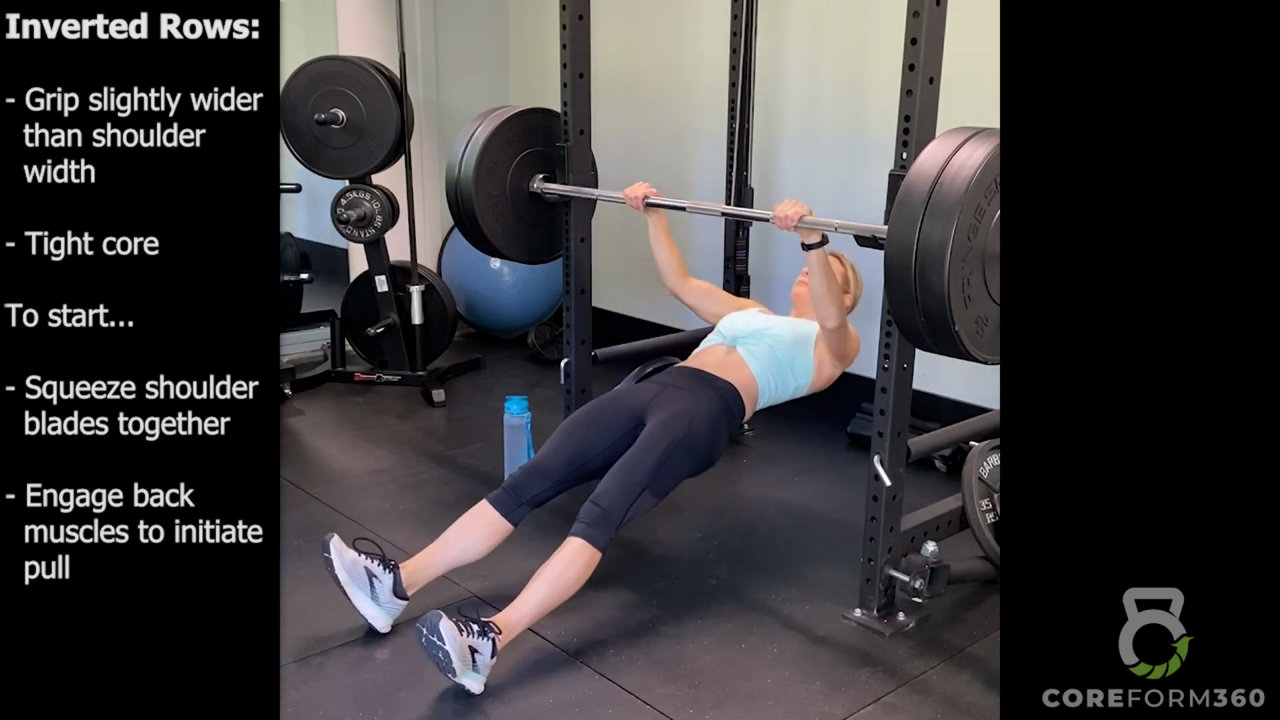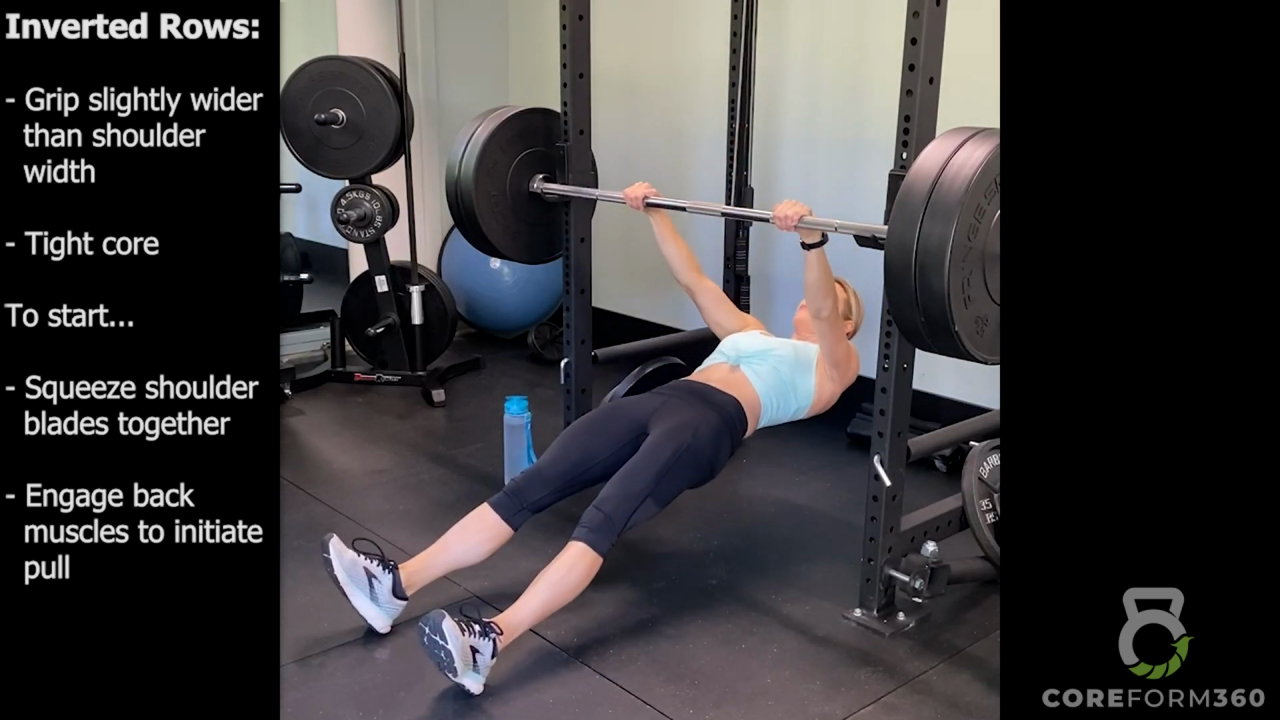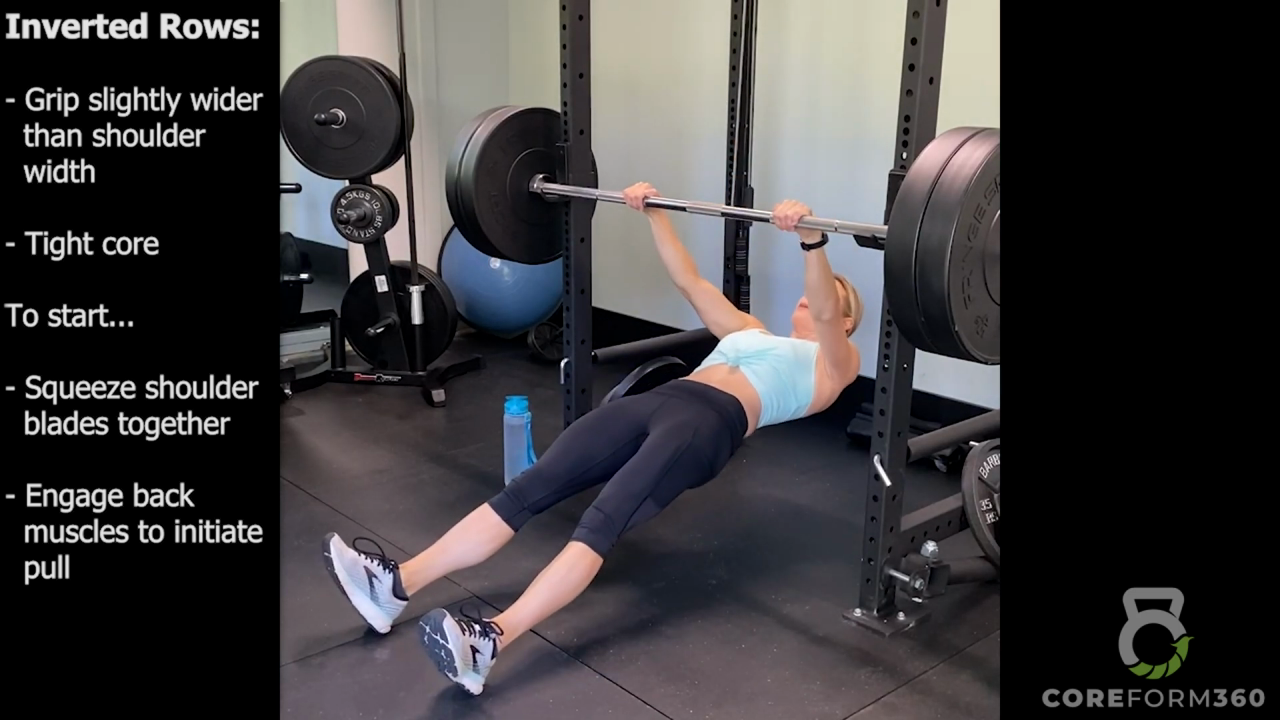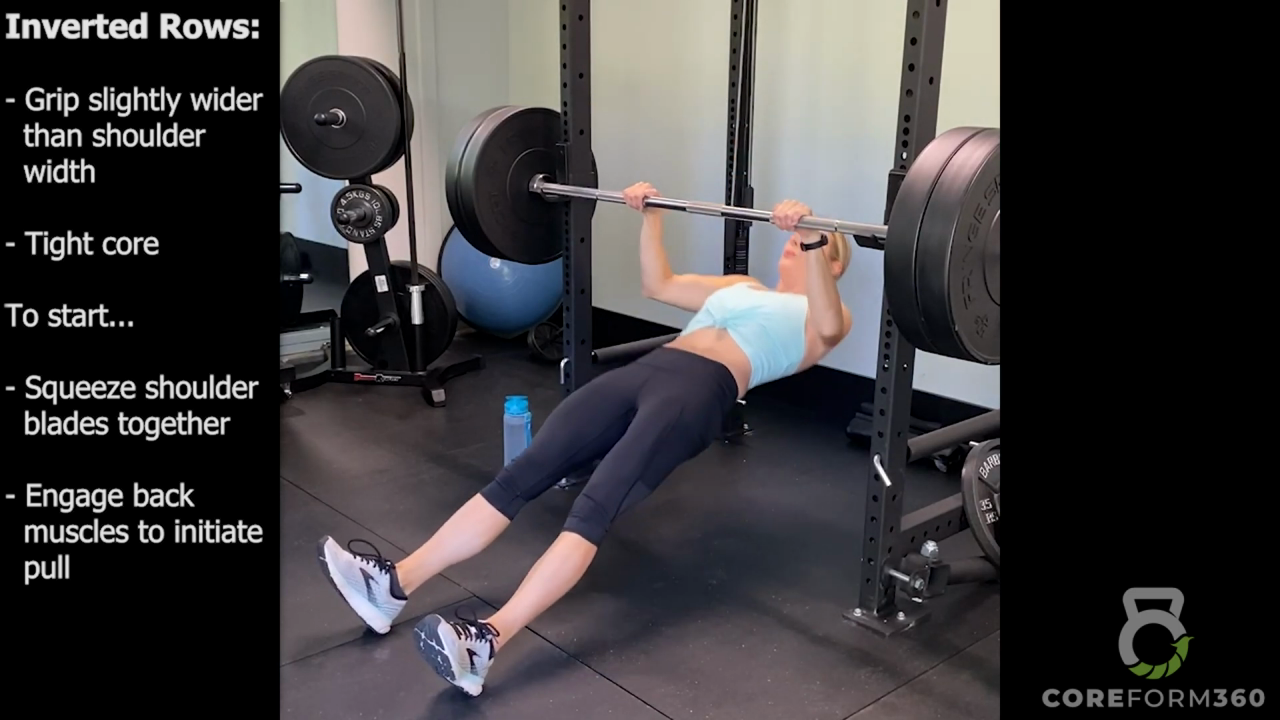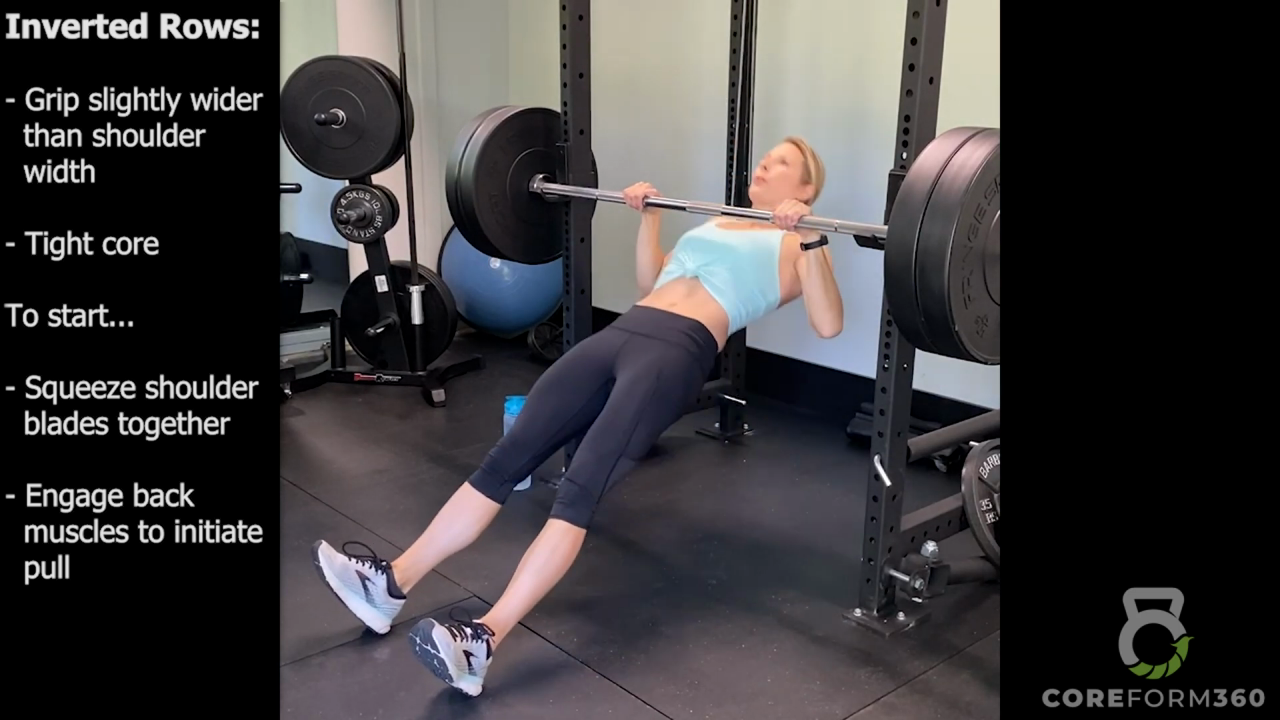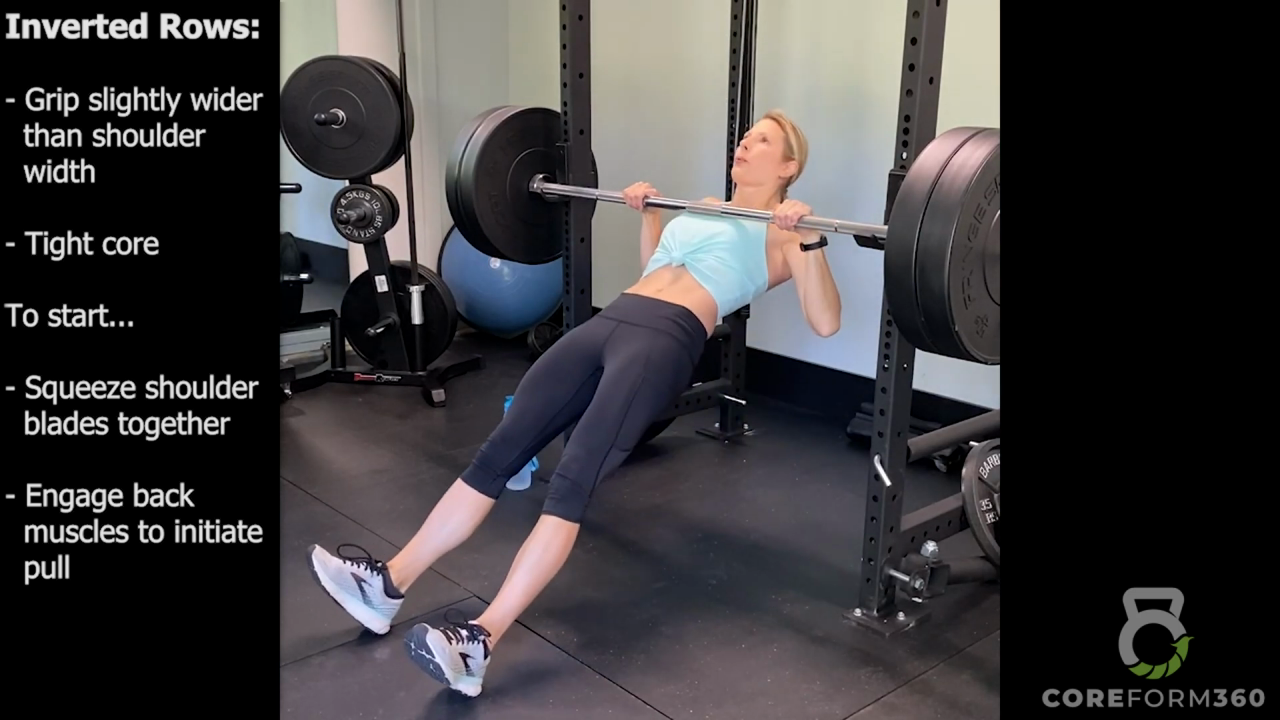
dt=0.3s
person 1, frame 1
left shoulder: (833, 348)
right shoulder: (751, 313)
left elbow: (829, 320)
right elbow: (679, 283)
left wrist: (813, 240)
right wrist: (653, 214)
left hip: (707, 410)
right hip: (658, 386)
left knee: (599, 517)
right knee: (525, 484)
left ankle: (488, 641)
right ankle: (396, 585)
person 1, frame 2
left shoulder: (834, 365)
right shoulder: (752, 333)
left elbow: (824, 310)
right elbow: (691, 277)
left wrist: (811, 241)
right wrist: (655, 213)
left hip: (708, 423)
right hip: (658, 400)
left knee: (601, 523)
right knee: (527, 488)
left ankle: (489, 641)
right ankle: (396, 585)
person 1, frame 3
left shoulder: (834, 364)
right shoulder: (753, 330)
left elbow: (826, 317)
right elbow: (688, 281)
left wrist: (812, 242)
right wrist: (656, 215)
left hip: (708, 422)
right hip: (657, 400)
left knee: (601, 523)
right knee: (527, 490)
left ankle: (488, 641)
right ankle: (396, 584)
person 1, frame 4
left shoulder: (822, 321)
right shoulder: (745, 287)
left elbow: (828, 323)
right elbow: (658, 284)
left wrist: (812, 237)
right wrist: (651, 215)
left hip: (697, 390)
right hip: (648, 369)
left knee: (593, 509)
right knee: (520, 476)
left ankle: (486, 642)
right ankle: (394, 584)
person 1, frame 5
left shoulder: (795, 245)
right shoulder: (718, 223)
left elbow: (828, 325)
left wrist: (810, 238)
right wrist: (649, 215)
left hip: (676, 351)
right hip: (620, 334)
left knee: (580, 488)
right knee: (505, 460)
left ankle: (482, 641)
right ankle: (392, 583)
person 1, frame 6
left shoulder: (783, 233)
right shoulder: (705, 210)
left elbow: (825, 322)
left wrist: (809, 239)
right wrist: (649, 213)
left hip: (664, 339)
right hip: (608, 322)
left knee: (570, 482)
right knee: (496, 455)
left ankle: (480, 641)
right ankle: (388, 584)
